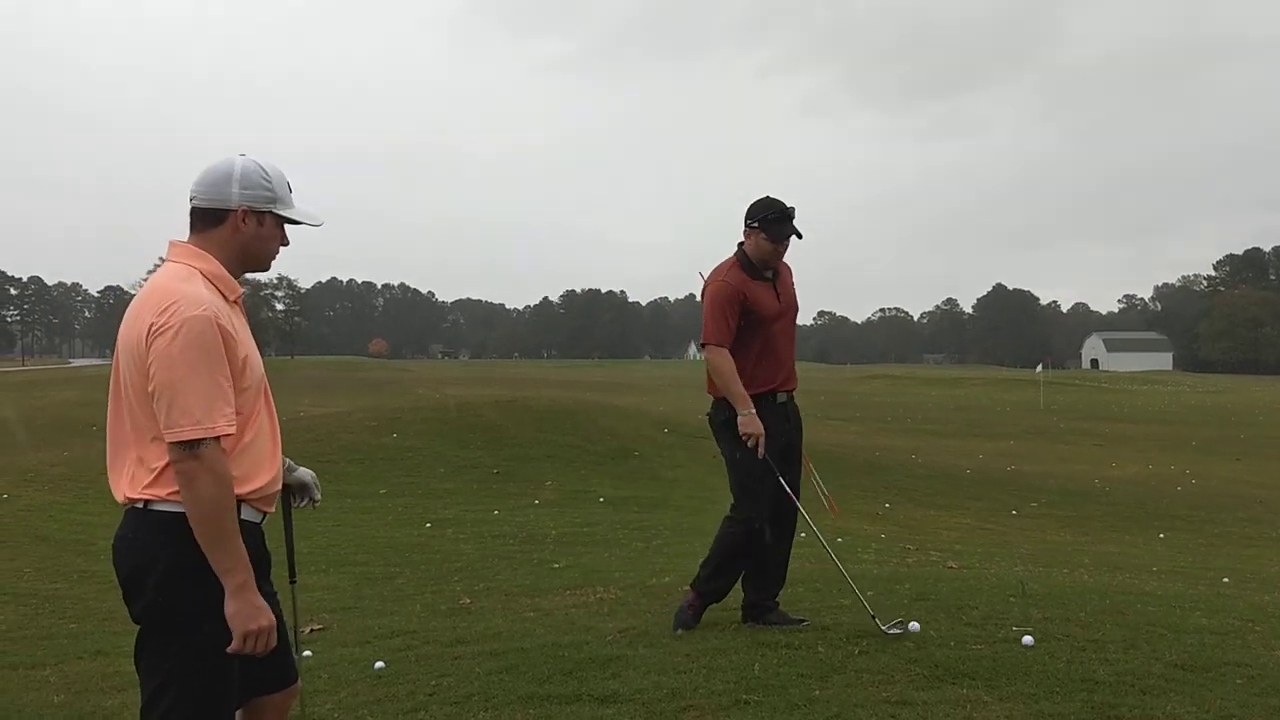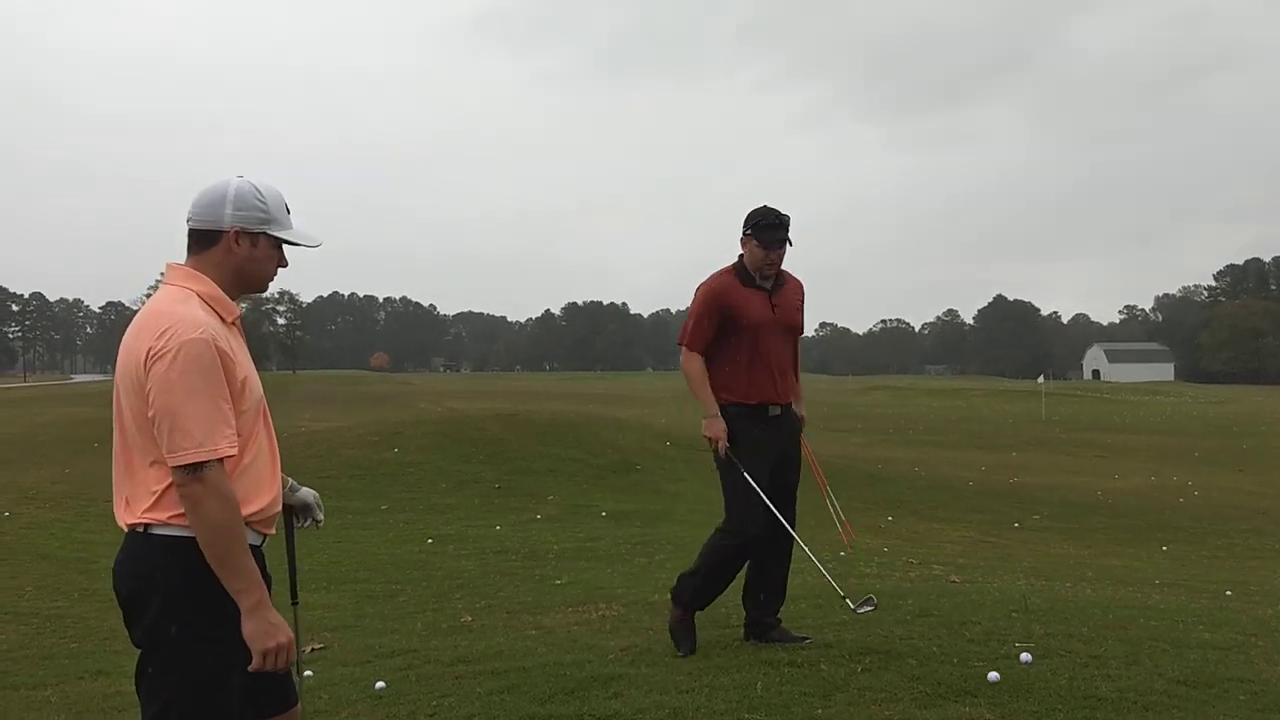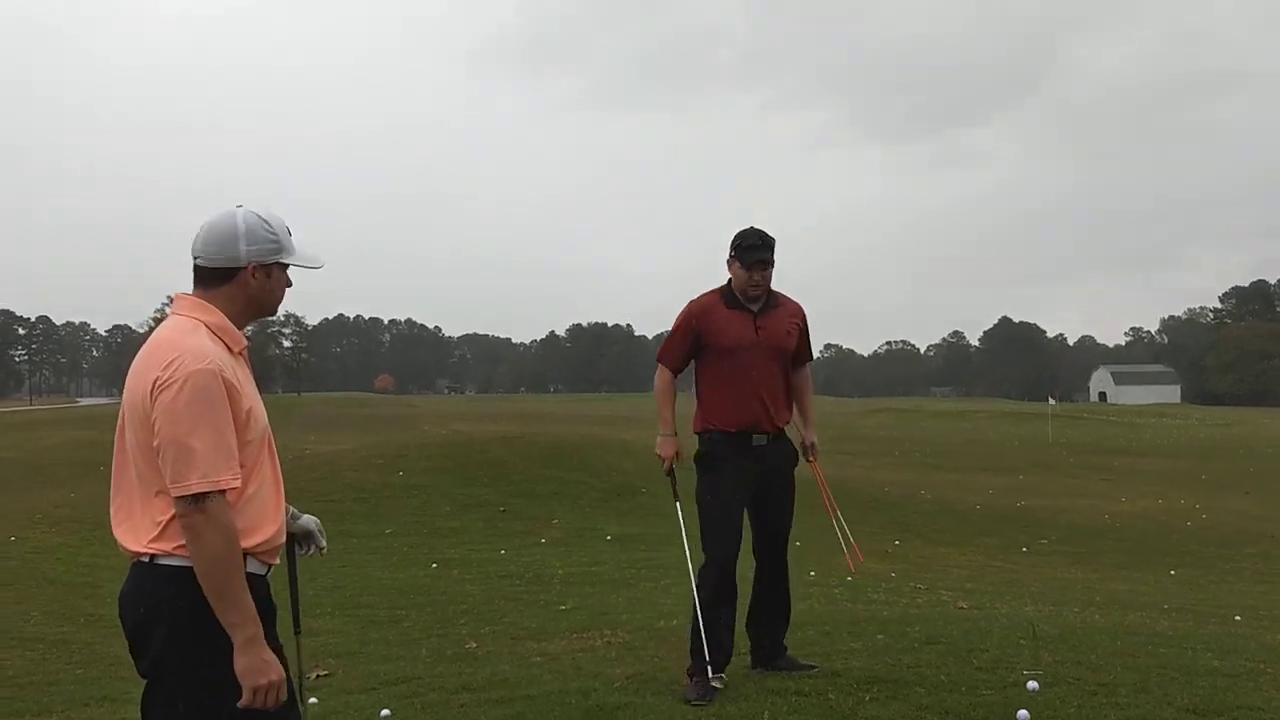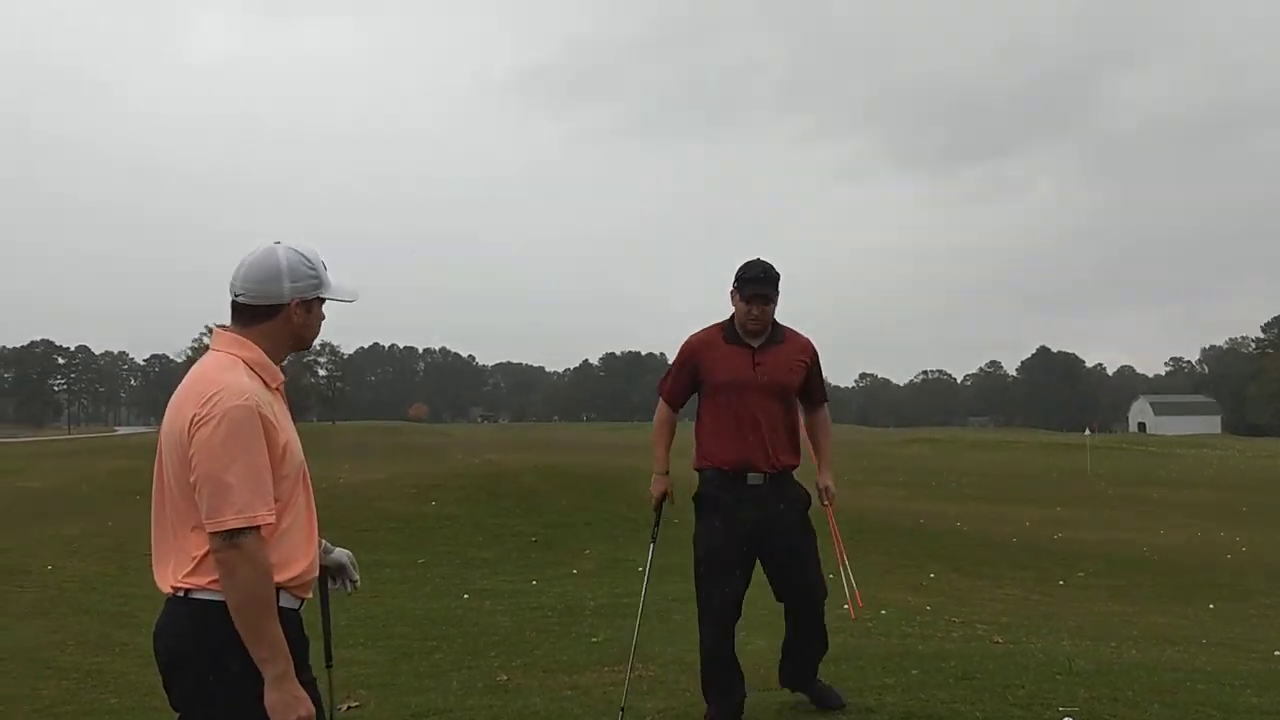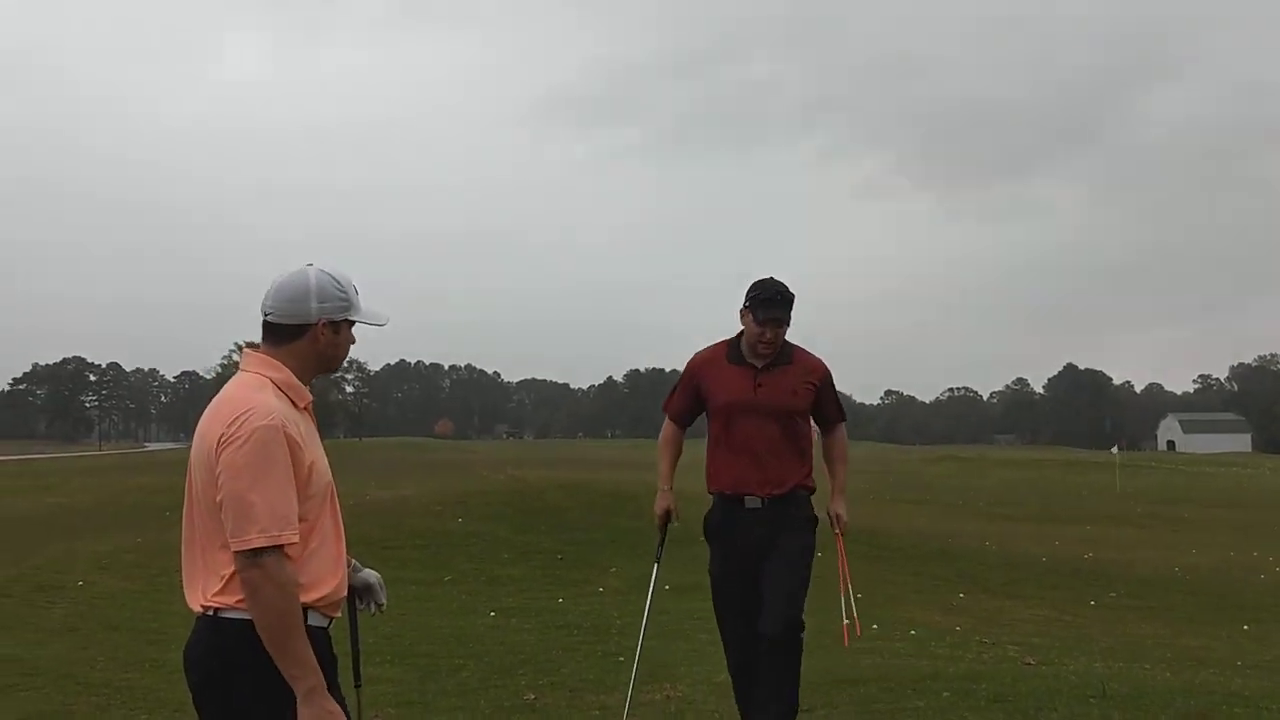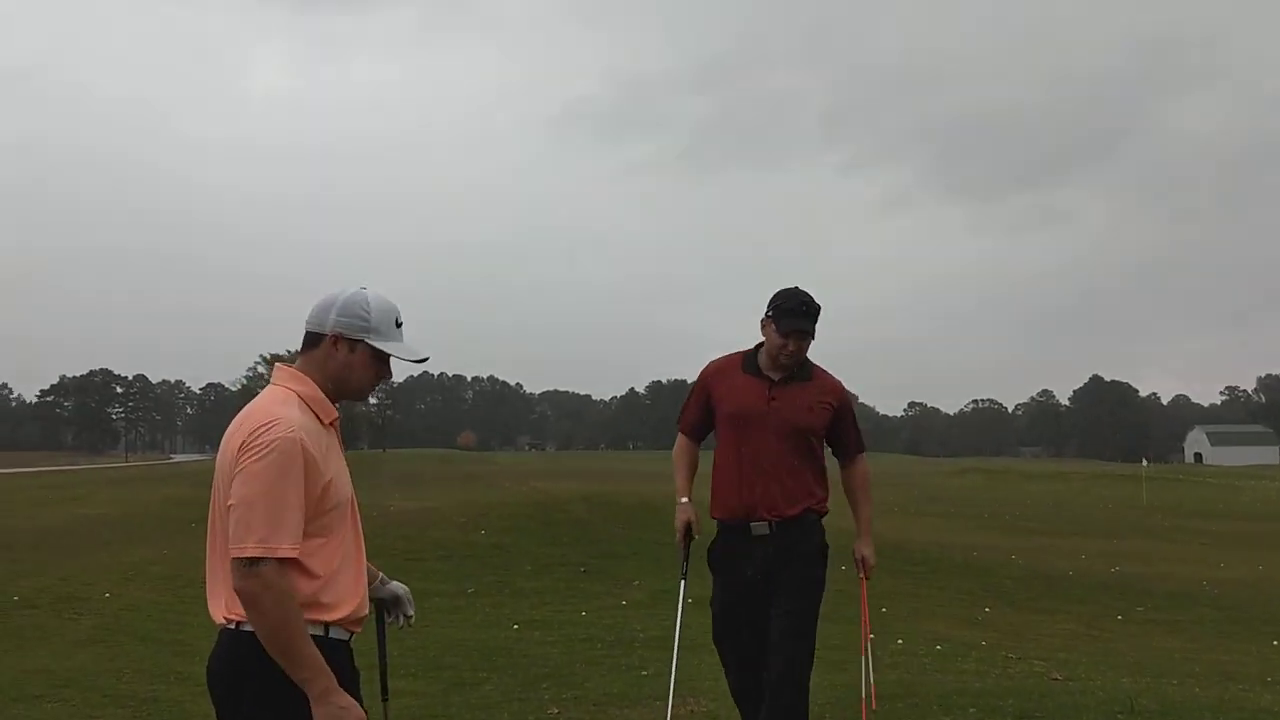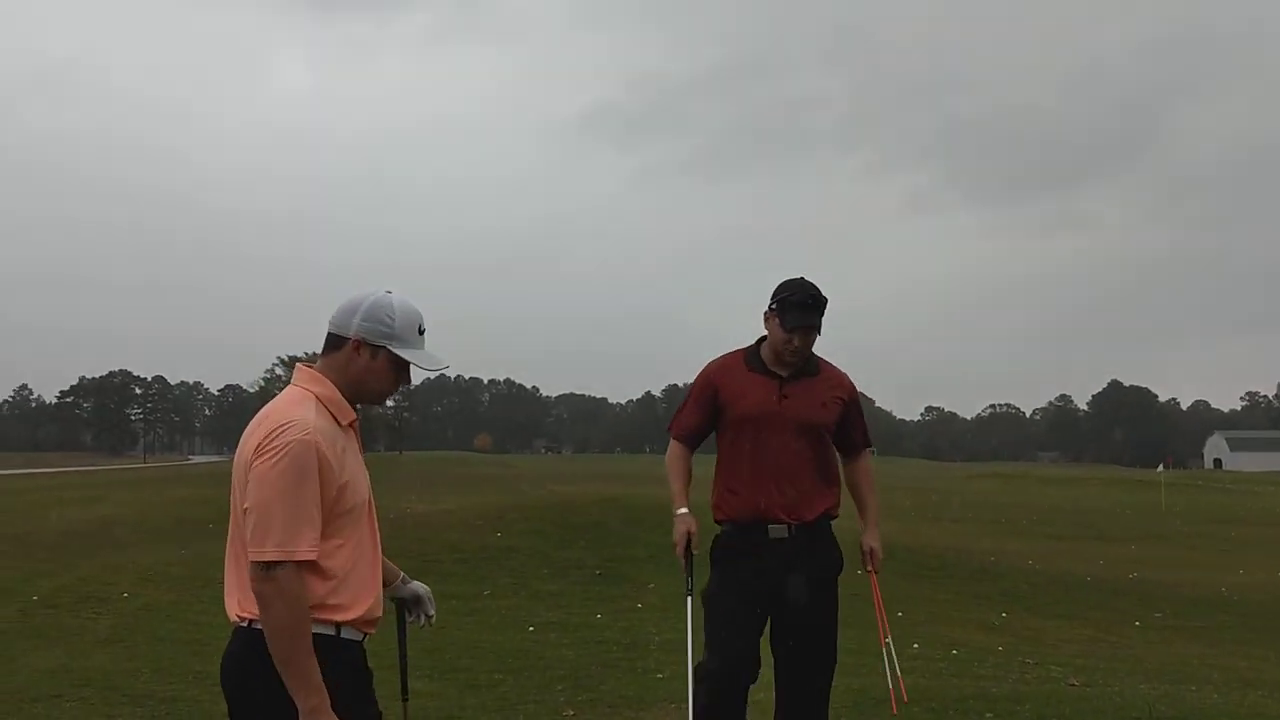
dt=0.3s
person 1, frame 1
left shoulder: (202, 295)
right shoulder: (191, 308)
right elbow: (194, 458)
left wrist: (275, 467)
right wrist: (239, 588)
left hip: (211, 535)
right hip: (188, 548)
person 1, frame 2
left shoulder: (201, 318)
right shoulder: (188, 330)
right elbow: (197, 480)
left wrist: (279, 487)
right wrist: (256, 606)
left hip: (211, 561)
right hip: (189, 569)
person 1, frame 3
left shoulder: (207, 347)
right shoulder: (196, 362)
right elbow: (200, 511)
left wrist: (281, 516)
right wrist: (248, 640)
left hip: (220, 588)
right hip: (195, 600)
person 1, frame 4
left shoulder: (244, 383)
right shoulder: (234, 398)
right elbow: (235, 546)
left wrist: (317, 549)
right wrist: (279, 677)
left hip: (251, 624)
right hip: (229, 634)
person 1, frame 5
left shoulder: (275, 404)
right shoulder: (261, 418)
right elbow: (259, 566)
left wrist: (348, 569)
left hip: (279, 640)
right hip: (259, 653)
person 1, frame 6
left shoulder: (309, 419)
right shoulder: (282, 429)
right elbow: (255, 576)
left wrist: (374, 580)
left hip: (306, 653)
right hip: (278, 668)
person 1, frame 7
left shoulder: (330, 422)
right shoulder: (298, 431)
right elbow: (274, 578)
left wrist: (395, 580)
left hip: (323, 654)
right hip: (292, 664)
person 2, frame 1
left shoulder: (782, 273)
right shoulder: (726, 283)
right elbow: (715, 351)
right wrist: (746, 411)
left hip: (784, 408)
right hip: (745, 415)
left knee: (782, 511)
right knee: (751, 512)
left ankle: (761, 603)
right ankle: (701, 593)
person 2, frame 2
left shoulder: (793, 288)
right shoulder: (718, 290)
right elbow: (690, 354)
left wrist: (796, 400)
right wrist: (711, 415)
left hip: (782, 421)
right hip: (738, 423)
left knee: (779, 527)
right knee: (743, 527)
left ankle: (762, 620)
right ankle: (685, 601)
person 2, frame 3
left shoulder: (792, 313)
right shoulder: (701, 311)
right elbow: (666, 371)
left wrist: (808, 426)
right wrist: (666, 434)
left hip: (775, 449)
right hip: (724, 451)
left knee: (774, 554)
right knee: (721, 559)
left ankle: (769, 648)
right ankle: (706, 667)
person 2, frame 4
left shoulder: (801, 349)
right shoulder: (701, 347)
left elbow: (815, 409)
right elbow: (667, 407)
left wrist: (824, 470)
right wrist: (660, 472)
left hip: (780, 491)
right hip: (721, 493)
left knee: (807, 592)
right knee: (718, 608)
left ankle: (804, 675)
person 2, frame 5
left shoulder: (812, 370)
right shoulder: (705, 365)
left elbow: (833, 429)
right elbow: (674, 424)
left wrist: (838, 495)
right wrist: (665, 488)
left hip: (789, 515)
right hip: (730, 516)
left knee: (782, 623)
right knee: (740, 633)
person 2, frame 6
left shoulder: (830, 392)
right shoulder: (718, 376)
left elbow: (852, 461)
right elbow: (687, 438)
left wrist: (864, 535)
right wrist: (683, 500)
left hip: (800, 545)
right hip: (735, 542)
left knee: (789, 667)
right knee: (739, 661)
person 2, frame 7
left shoulder: (837, 385)
right shoulder: (721, 375)
left elbow: (856, 455)
right elbow: (680, 444)
left wrist: (871, 526)
right wrist: (682, 510)
left hip: (812, 548)
right hip: (742, 545)
left knee: (807, 677)
right knee: (724, 672)
